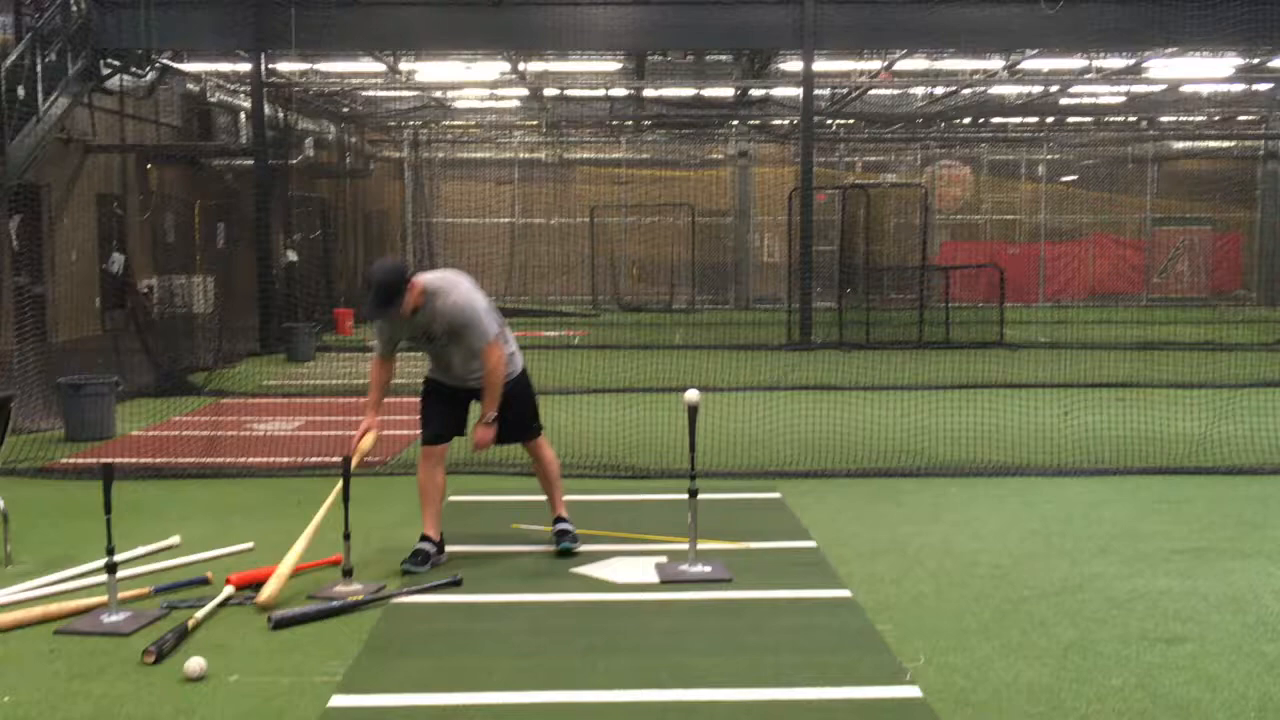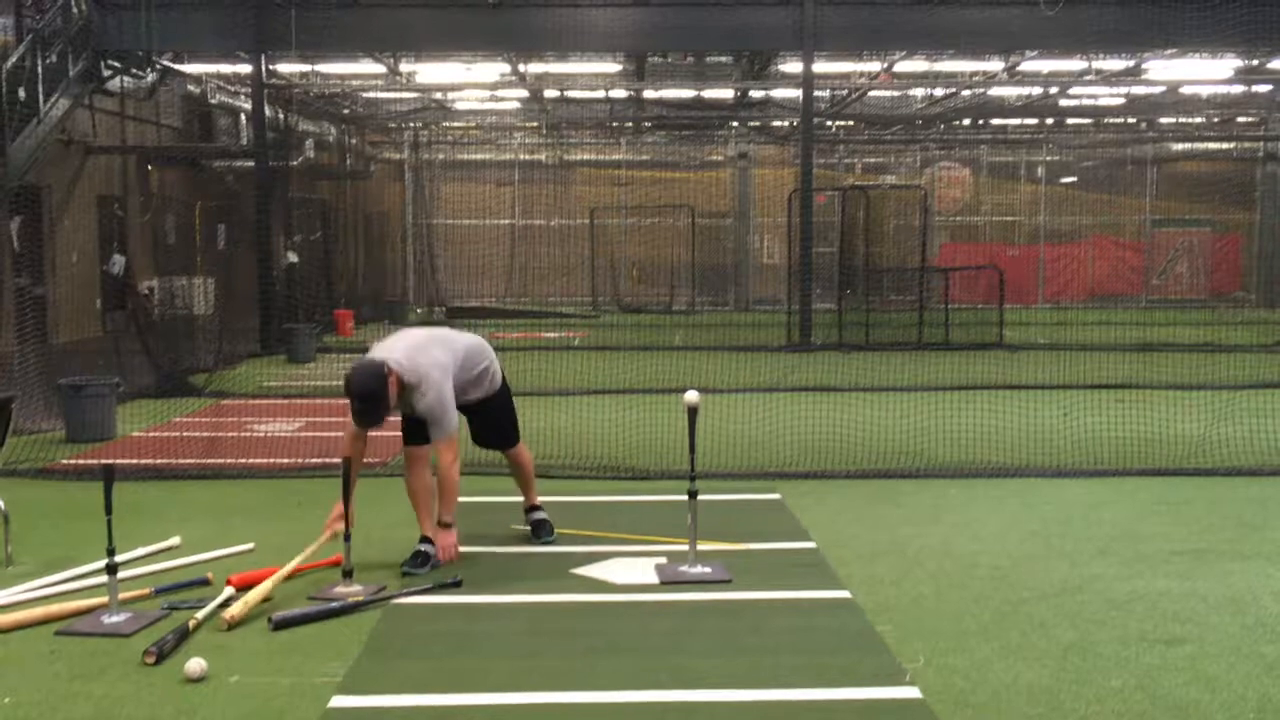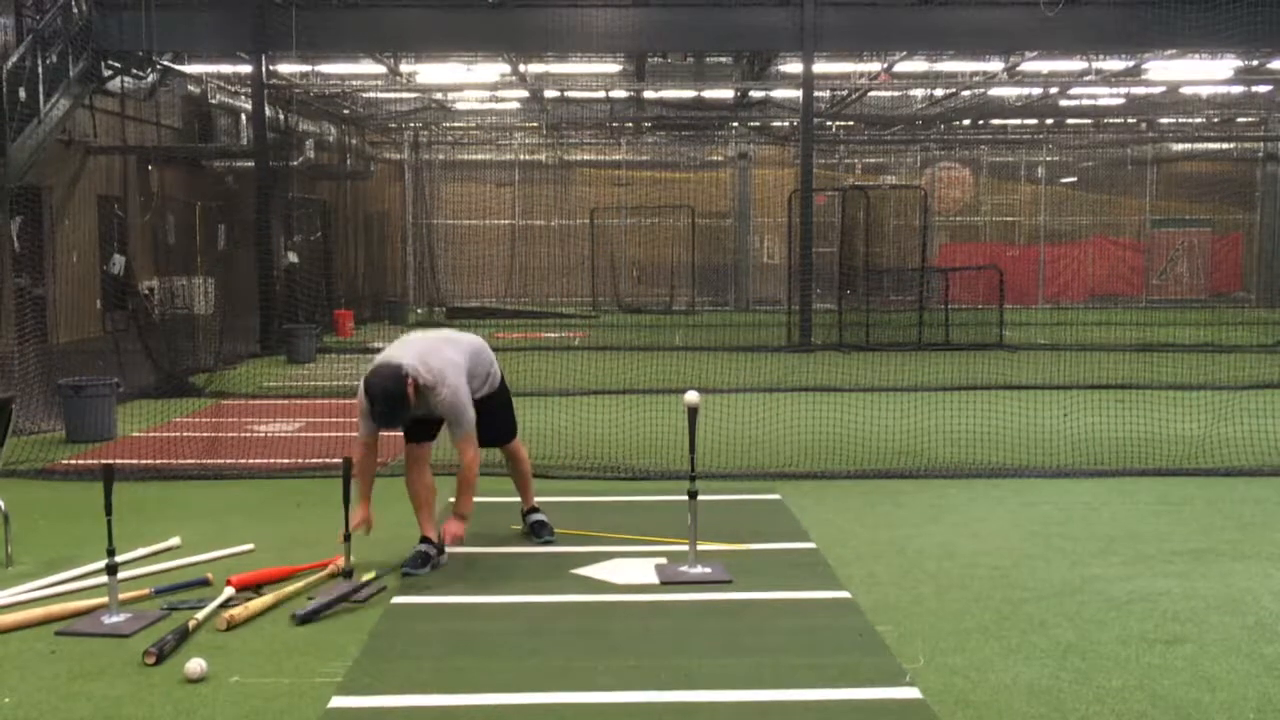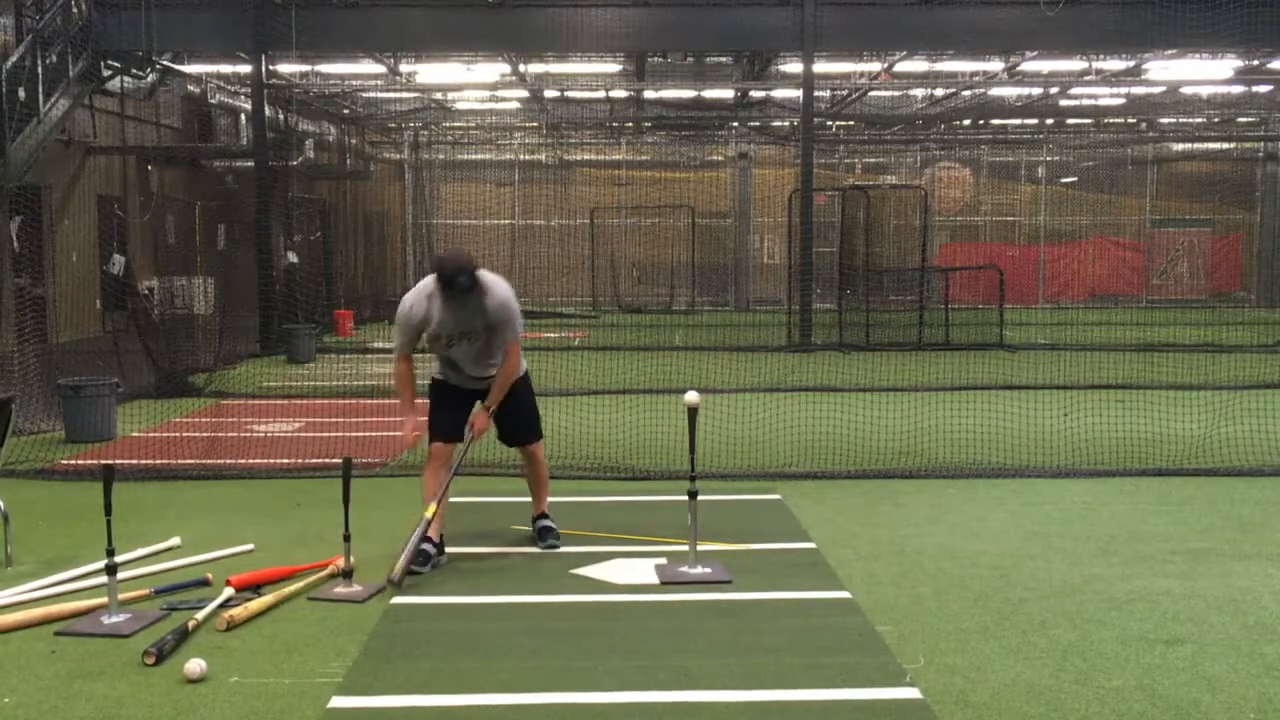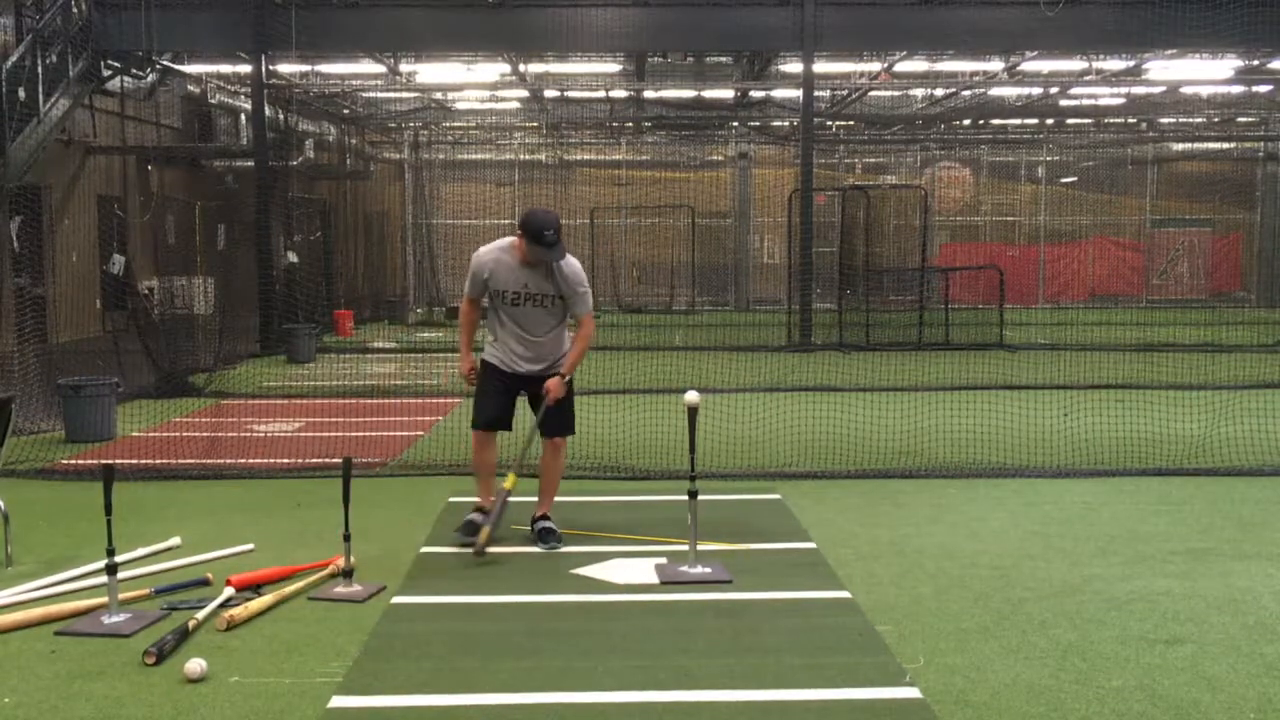
dt=0.4s
person 1, frame 1
left shoulder: (457, 299)
right shoulder: (388, 309)
left elbow: (495, 359)
right elbow: (383, 360)
left wrist: (488, 419)
right wrist: (372, 411)
left hip: (500, 368)
right hip: (445, 376)
left knee: (533, 441)
right knee: (431, 451)
left ankle: (561, 520)
right ankle: (432, 539)
person 1, frame 2
left shoulder: (428, 386)
right shoulder: (366, 384)
left elbow: (448, 460)
right elbow: (355, 439)
left wrist: (446, 525)
right wrist: (345, 499)
left hip: (479, 374)
left knee: (510, 446)
right knee: (414, 454)
left ankle: (532, 506)
right ankle: (428, 537)
person 1, frame 3
left shoulder: (447, 389)
right shoulder: (372, 390)
left elbow: (469, 456)
right elbow: (365, 447)
left wrist: (460, 516)
right wrist: (363, 505)
left hip: (479, 375)
right hip: (425, 382)
left knee: (508, 445)
right knee: (415, 454)
left ankle: (530, 510)
right ankle: (430, 542)
person 1, frame 4
left shoulder: (499, 297)
right shoulder: (415, 305)
left elbow: (511, 356)
right elbow: (404, 358)
left wrist: (488, 407)
right wrist: (409, 413)
left hip: (503, 378)
right hip: (452, 378)
left knee: (531, 448)
right knee: (439, 452)
left ankle: (541, 516)
right ankle: (432, 540)
person 1, frame 5
left shoulder: (569, 270)
right shoulder: (486, 259)
left elbow: (585, 325)
right elbow: (470, 304)
left wrist: (564, 375)
right wrist: (466, 353)
left hip: (552, 367)
right hip: (500, 361)
left knee: (555, 440)
right knee: (483, 433)
left ankle: (542, 516)
right ankle: (483, 508)
